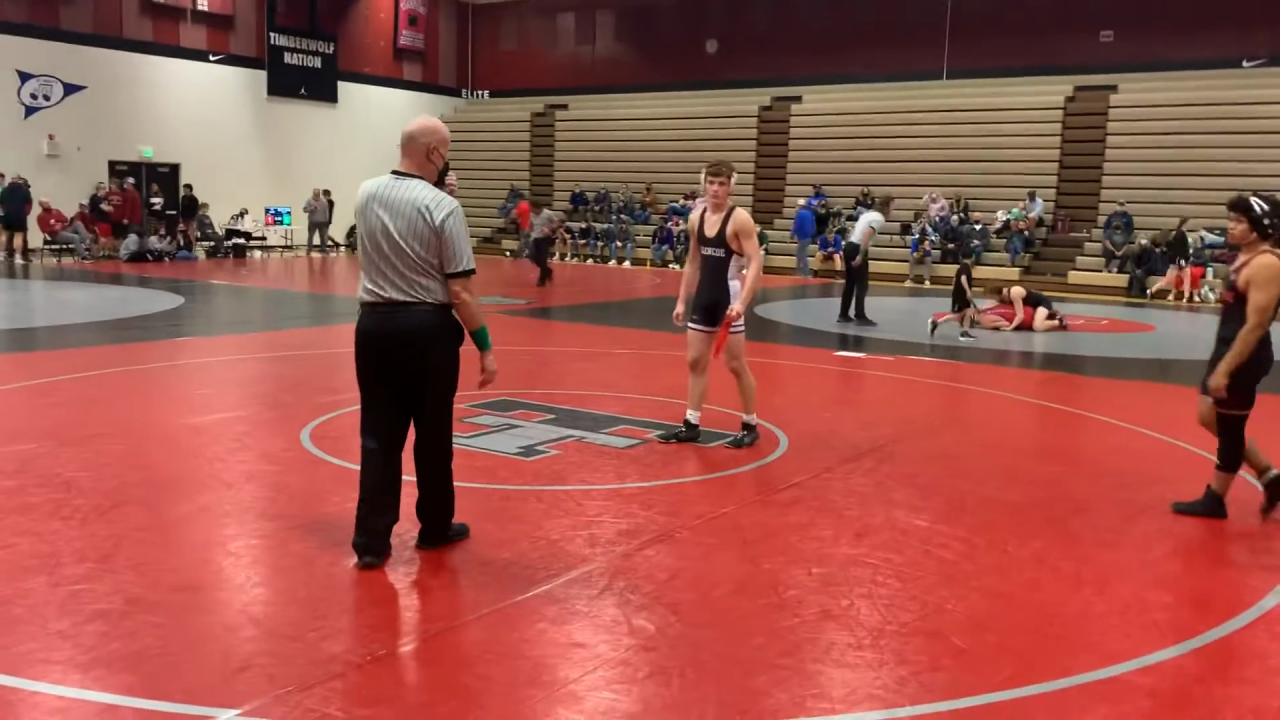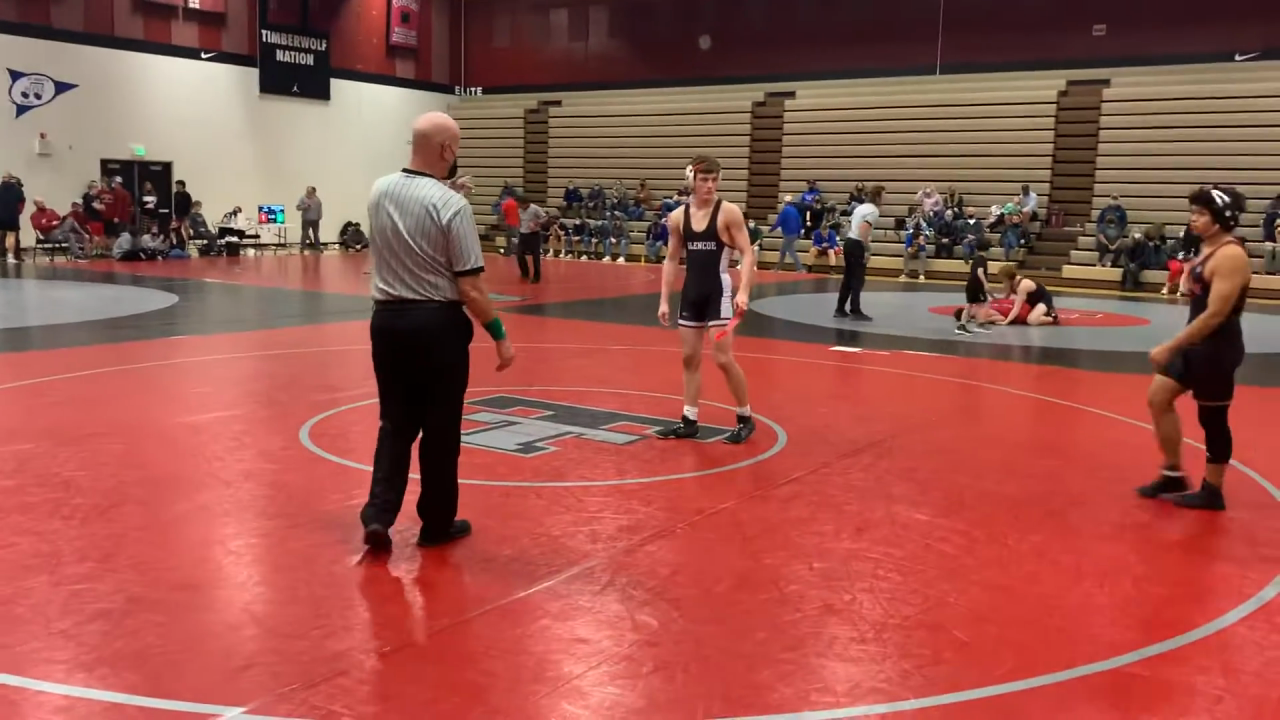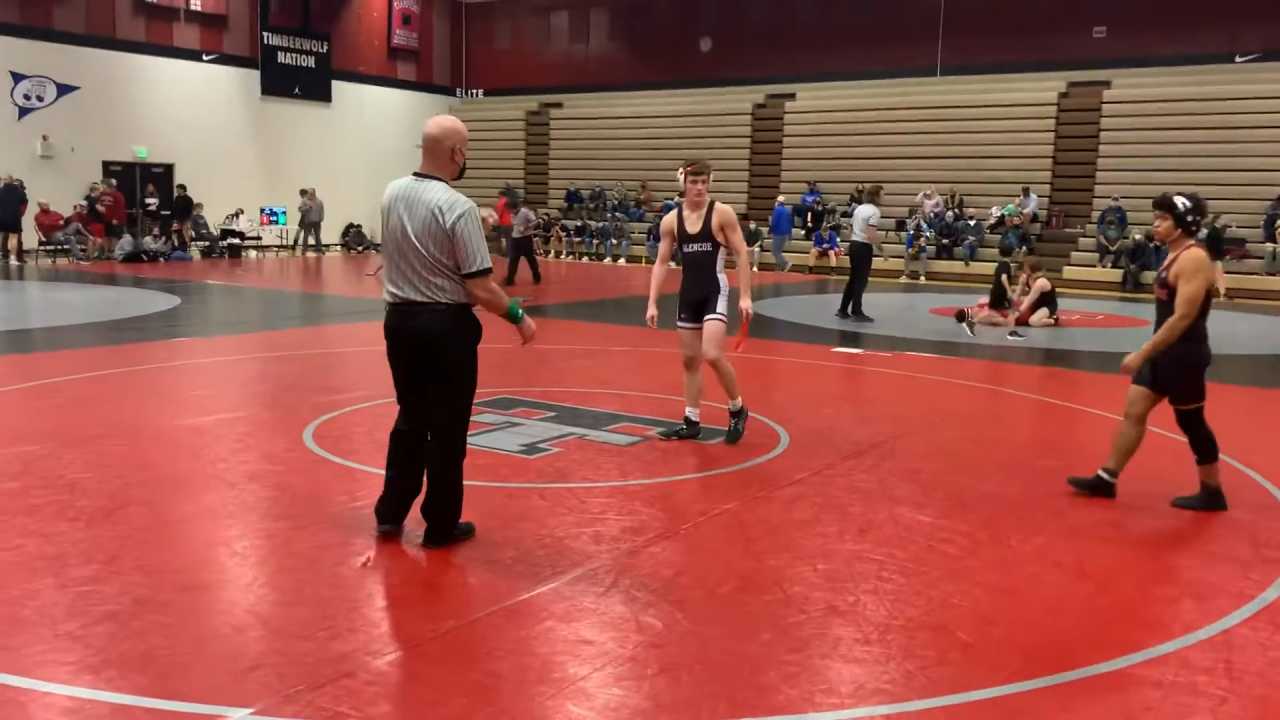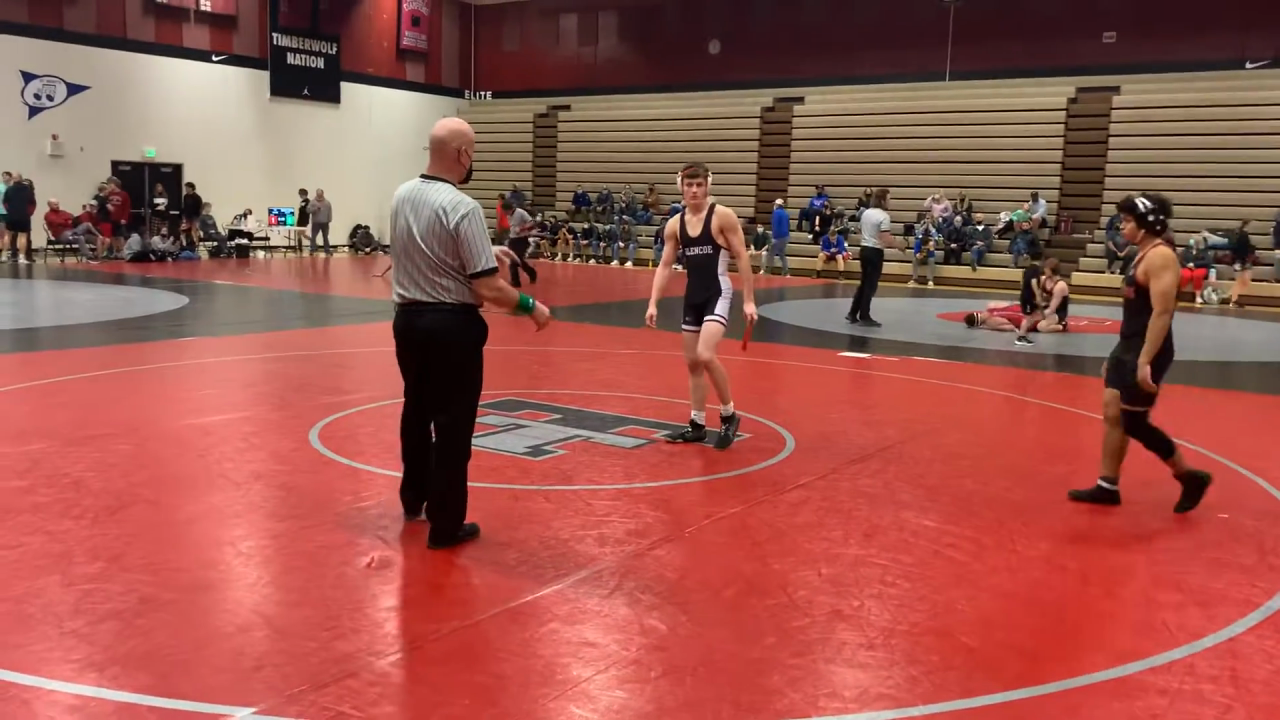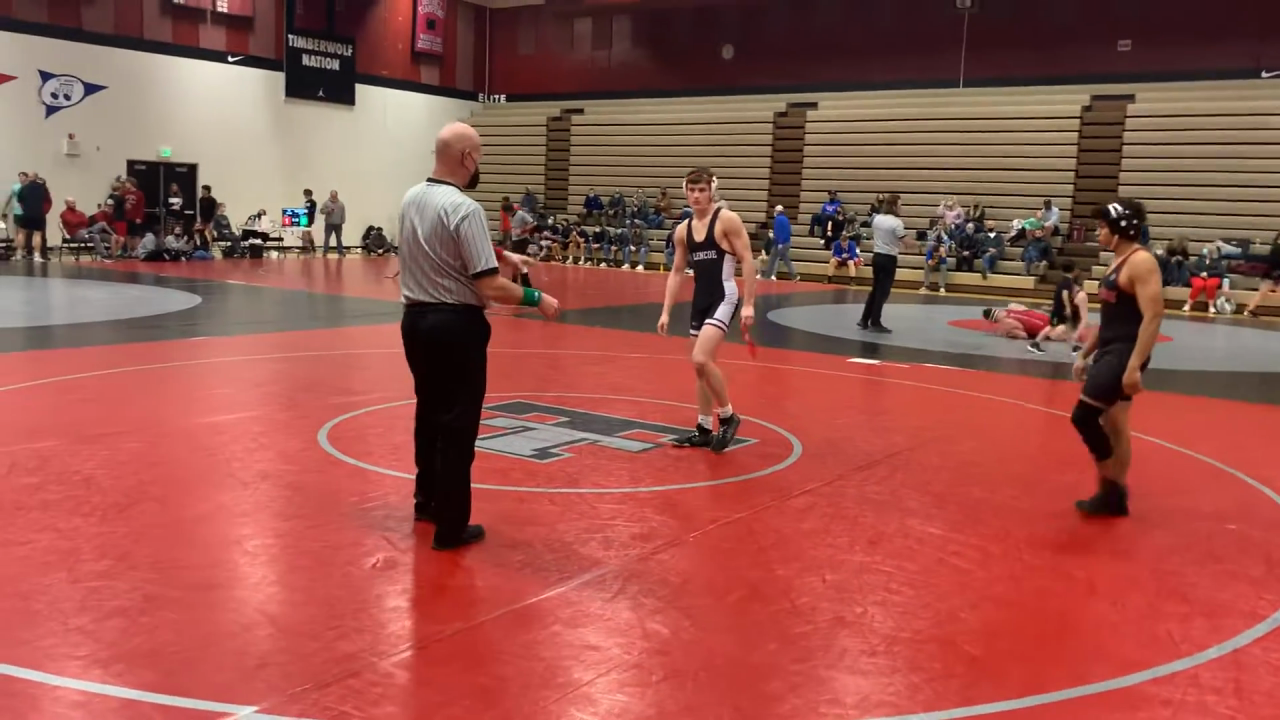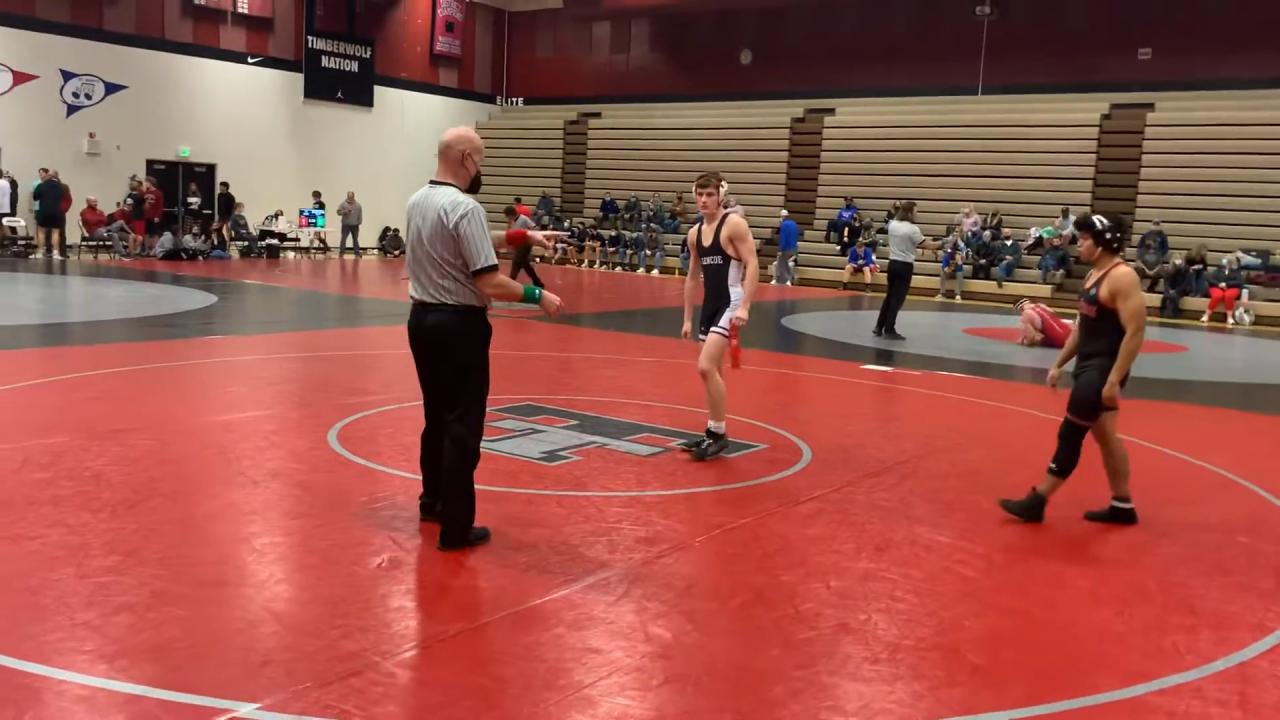
dt=0.2s
person 1, frame 1
left shoulder: (366, 194)
right shoulder: (443, 208)
right elbow: (459, 291)
right wrist: (485, 347)
left hip: (375, 324)
right hip: (428, 328)
left knee: (379, 436)
right knee: (432, 434)
left ankle: (371, 539)
right ankle: (435, 527)
person 1, frame 2
left shoulder: (380, 191)
right shoulder: (452, 205)
right elbow: (470, 287)
right wrist: (500, 335)
left hip: (388, 319)
right hip: (437, 324)
left knee: (395, 425)
right knee: (439, 429)
left ankle: (378, 516)
right ankle: (436, 524)
person 1, frame 3
left shoulder: (392, 193)
right shoulder: (457, 208)
right elbow: (481, 289)
right wrist: (519, 317)
left hip: (400, 320)
right hip: (446, 326)
left knee: (410, 420)
right knee: (446, 428)
left ankle: (391, 512)
right ankle: (441, 525)
person 1, frame 4
left shoulder: (402, 196)
right shoulder: (463, 208)
right elbow: (487, 288)
left wrist: (483, 251)
right wrist: (530, 305)
left hip: (408, 319)
right hip: (452, 325)
left knee: (417, 414)
right knee: (452, 427)
left ankle: (414, 499)
right ankle: (446, 525)
person 1, frame 5
left shoulder: (411, 199)
right shoulder: (464, 209)
right elbow: (490, 288)
left wrist: (501, 256)
right wrist: (537, 299)
left hip: (416, 320)
right hip: (456, 325)
left knee: (429, 416)
right knee: (457, 426)
left ankle: (427, 500)
right ankle: (450, 526)
person 1, frame 6
left shoulder: (418, 201)
right shoulder: (464, 207)
right elbow: (490, 284)
left wrist: (522, 236)
right wrist: (538, 295)
left hip: (423, 319)
right hip: (459, 325)
left knee: (437, 417)
right knee: (464, 427)
left ankle: (433, 500)
right ankle: (455, 527)
person 2, frame 1
right shoulder: (1246, 258)
left wrist: (1223, 370)
right wrist: (1219, 364)
left hip: (1244, 359)
right hip: (1227, 352)
left knee: (1229, 427)
right knee: (1210, 420)
left ankle: (1215, 498)
person 2, frame 2
left shoulder: (1232, 256)
right shoulder: (1208, 248)
left elbow: (1213, 315)
left wrist: (1169, 347)
left hip: (1217, 349)
right hip: (1198, 345)
left knee: (1212, 418)
right knee: (1157, 399)
left ankle: (1211, 491)
right ankle: (1172, 474)
person 2, frame 3
left shoulder: (1194, 261)
right shoulder: (1175, 255)
left elbow: (1183, 318)
left wrist: (1142, 354)
left hip: (1185, 354)
right hip: (1163, 351)
left knee: (1190, 422)
right knee: (1133, 412)
left ankle: (1212, 492)
right ankle: (1105, 479)
person 2, frame 4
left shoulder: (1161, 257)
right shoulder: (1142, 255)
left elbow: (1161, 315)
left wrist: (1145, 362)
right wrist: (1118, 354)
left hip: (1147, 353)
right hip: (1128, 348)
left knee: (1134, 422)
right knee: (1113, 417)
left ankle: (1191, 477)
right ankle: (1107, 485)
person 2, frame 5
left shoulder: (1141, 263)
right shoulder: (1119, 261)
left elbow: (1152, 319)
left wrist: (1134, 366)
right wrist: (1085, 354)
left hip: (1126, 356)
right hip: (1110, 352)
left knee: (1084, 417)
right knee: (1112, 425)
left ankle: (1113, 486)
right ankle: (1112, 492)
person 2, frame 6
left shoulder: (1122, 277)
right shoulder: (1095, 273)
left elbow: (1135, 334)
left wrist: (1113, 381)
right wrist: (1058, 364)
left hip: (1102, 370)
right hip: (1087, 365)
left knee: (1070, 434)
right knee: (1105, 436)
left ankle: (1036, 502)
right ankle: (1123, 506)
person 3, frame 1
left shoulder: (740, 219)
right shoulder: (696, 218)
left elbow: (755, 263)
left wrist: (742, 301)
right wrist: (681, 301)
left hip: (728, 297)
right hip: (702, 297)
left knee: (736, 365)
right knee: (695, 362)
left ankle: (750, 427)
right ankle: (691, 425)
person 3, frame 2
left shoulder: (728, 212)
right shoulder: (677, 216)
left elbow: (747, 253)
right elbow: (671, 260)
left wrist: (743, 292)
right wrist: (663, 300)
left hip: (718, 292)
right hip: (690, 292)
left knee: (723, 359)
right knee: (689, 358)
left ankle: (744, 418)
right ankle: (689, 421)
person 3, frame 3
left shoulder: (722, 213)
right shoulder: (671, 220)
left elbow: (741, 254)
right elbow: (661, 263)
left wrist: (745, 295)
right wrist: (652, 303)
left hip: (715, 291)
right hip: (687, 293)
left knee: (712, 355)
right knee: (689, 359)
left ankle: (737, 409)
right ankle: (691, 422)
person 3, frame 4
left shoulder: (723, 215)
right shoulder: (675, 224)
left elbow: (742, 257)
right elbow: (665, 266)
left wrist: (749, 300)
right wrist: (653, 303)
left hip: (718, 293)
right hip: (692, 295)
left knee: (706, 356)
right knee: (693, 362)
left ankle: (729, 415)
right ankle: (697, 426)
person 3, frame 5
left shoulder: (727, 220)
right shoulder: (682, 230)
left elbow: (747, 260)
right elbow: (676, 272)
left wrist: (748, 303)
right wrist: (666, 312)
left hip: (724, 298)
right hip: (700, 299)
left knee: (701, 360)
right knee: (701, 365)
left ankle: (728, 417)
right ankle: (704, 429)
person 3, frame 6
left shoulder: (734, 224)
right shoulder: (694, 233)
left elbow: (752, 266)
left wrist: (744, 306)
right wrist: (687, 319)
left hip: (730, 304)
right hip: (709, 305)
left knee: (707, 366)
right knee: (710, 371)
left ankle: (719, 434)
right ankle: (713, 434)
